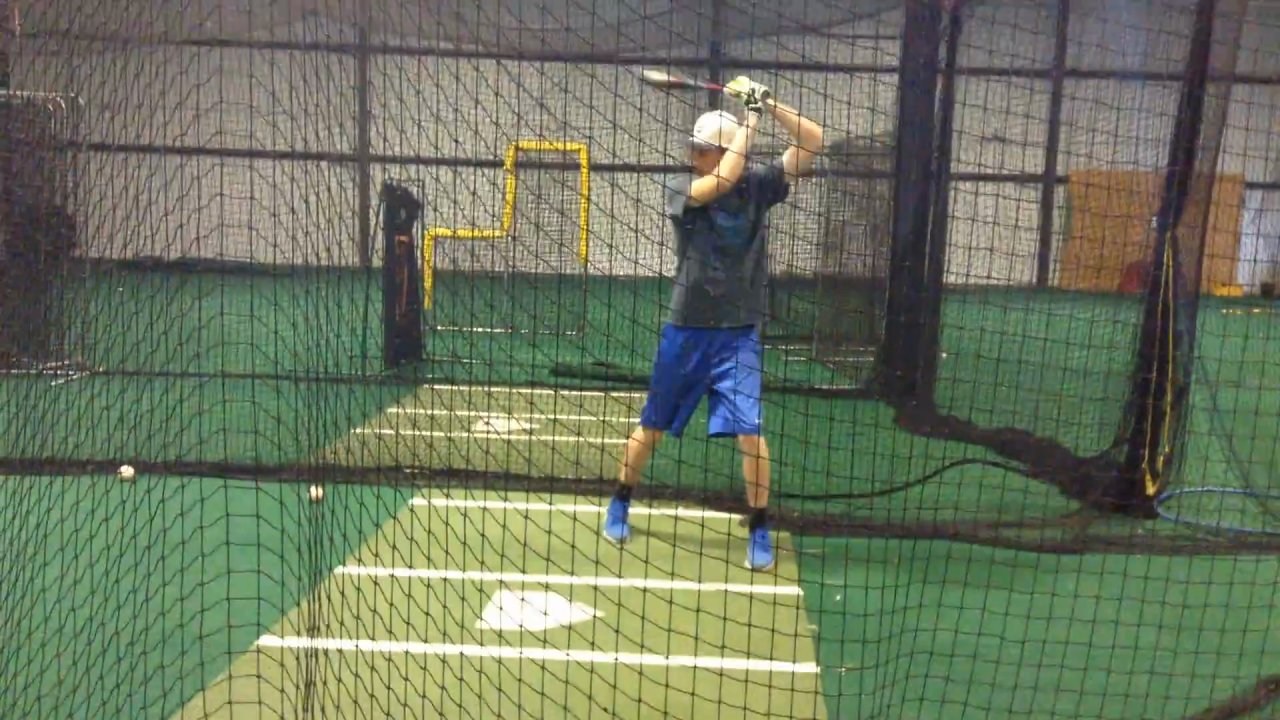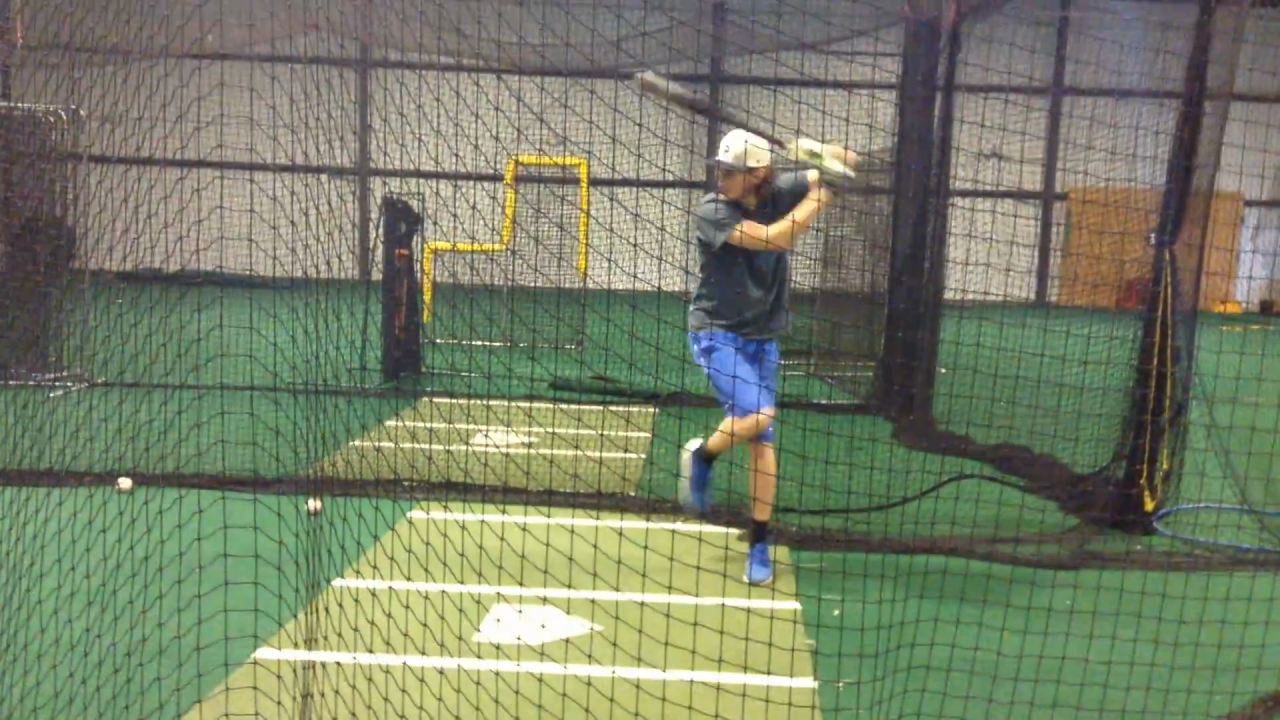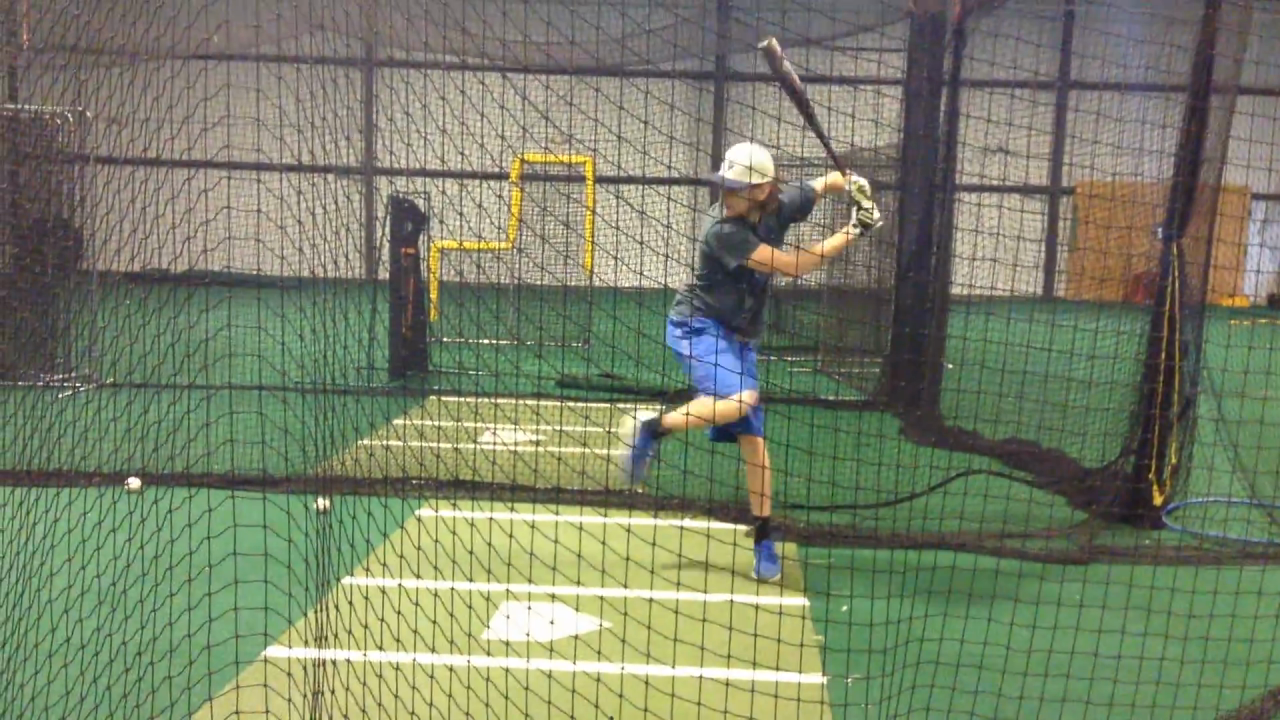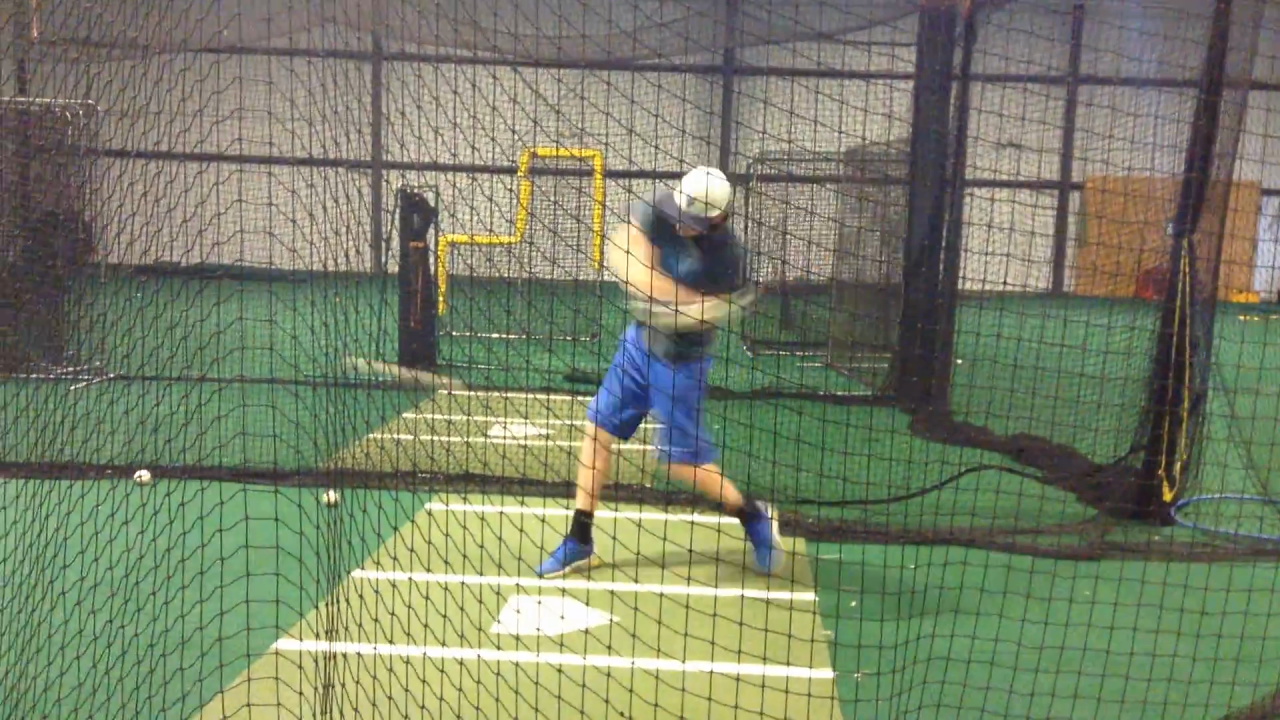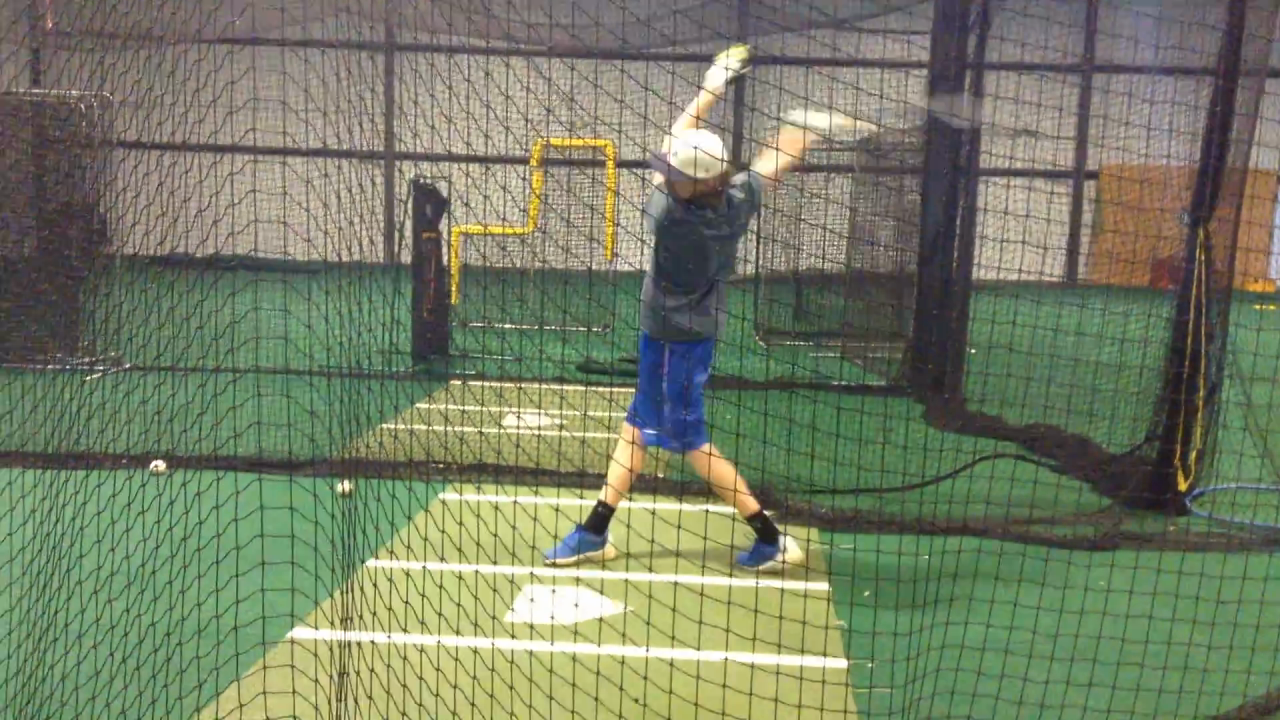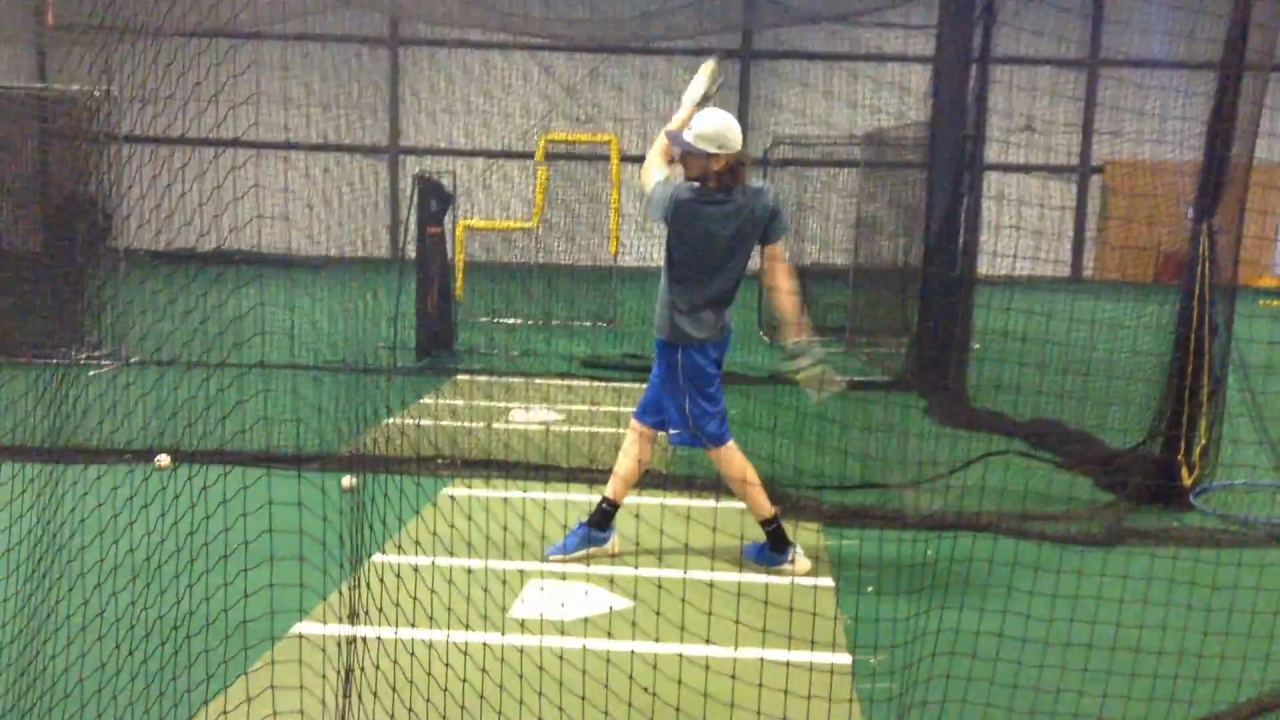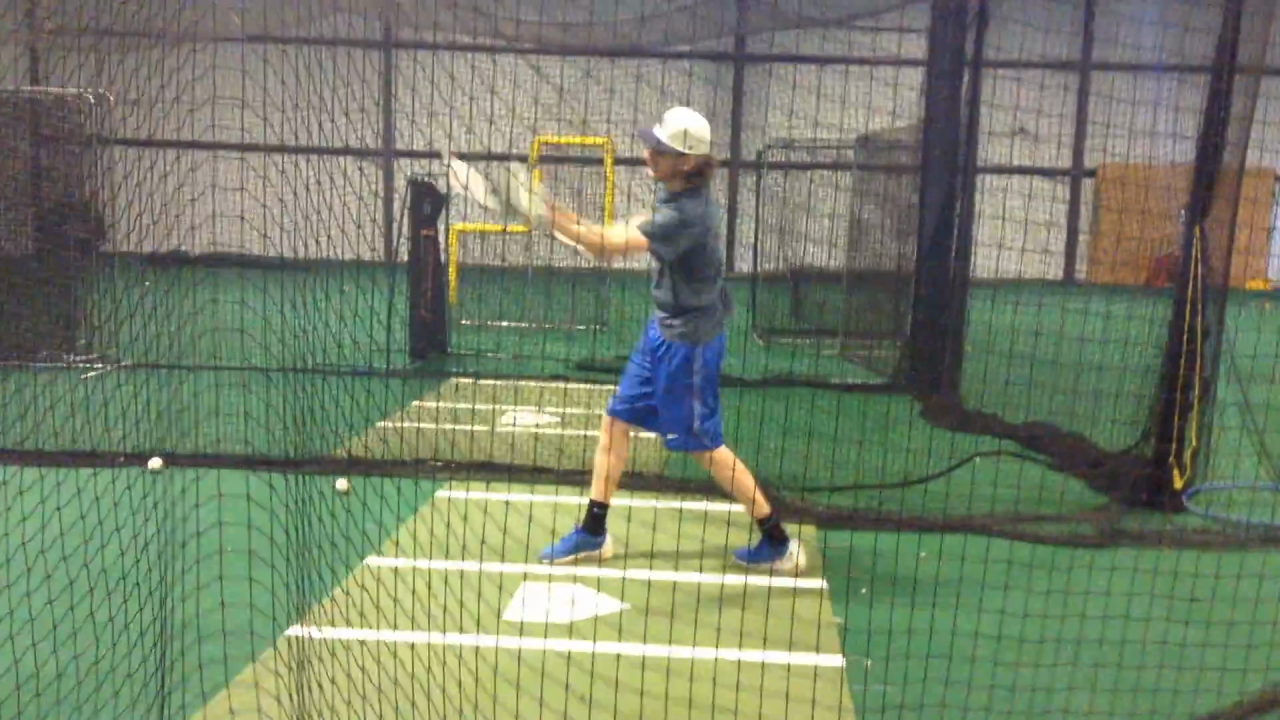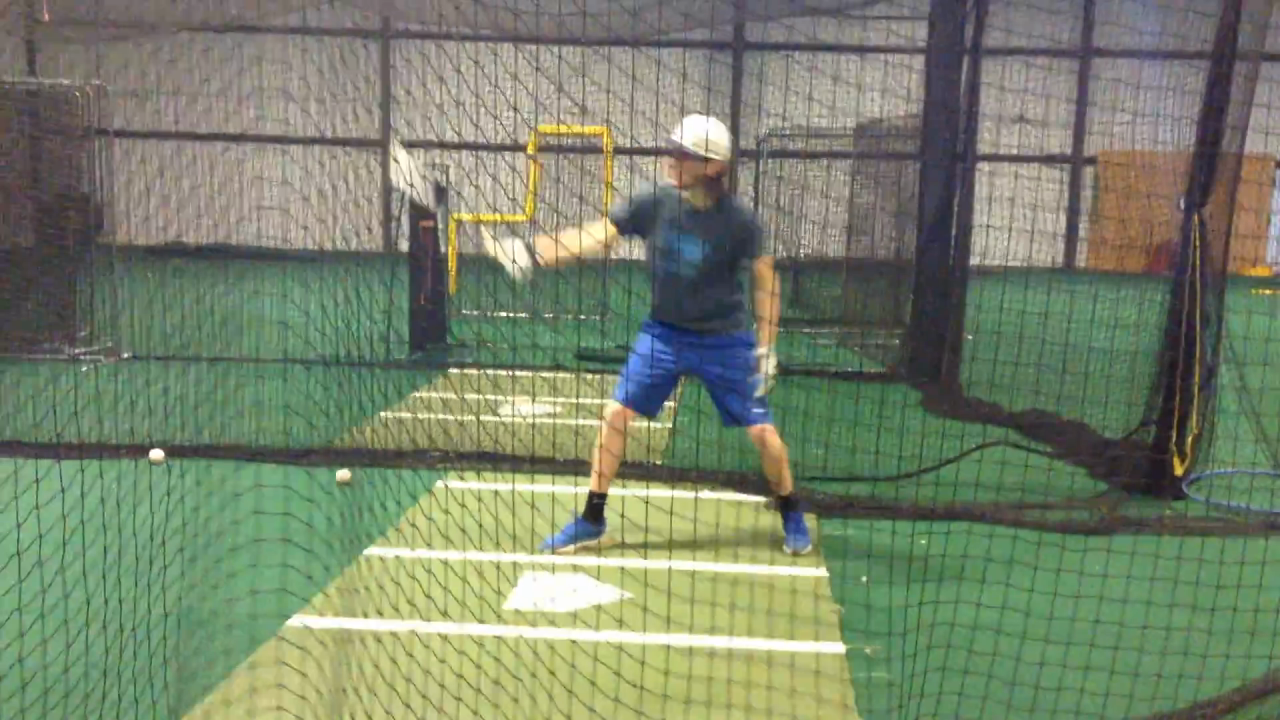
dt=0.4s
person 1, frame 1
left shoulder: (759, 184)
right shoulder: (680, 190)
left elbow: (812, 141)
right elbow: (724, 182)
left wrist: (765, 102)
right wrist: (750, 115)
left hip: (739, 334)
right hip: (687, 331)
left knee: (751, 433)
right knee: (653, 426)
left ankle: (759, 530)
right ankle: (620, 501)
person 1, frame 2
left shoulder: (779, 193)
right shoulder: (711, 211)
left elbow: (846, 160)
right elbow: (775, 239)
left wrist: (825, 155)
right wrist: (821, 192)
left hip: (761, 338)
right hip: (716, 334)
left knee: (763, 443)
right knee: (757, 414)
left ankle: (759, 544)
right ankle: (702, 455)
person 1, frame 3
left shoulder: (781, 204)
right shoulder: (721, 230)
left elbow: (834, 182)
right elbow: (797, 266)
left wrist: (855, 186)
right wrist: (851, 231)
left hip: (738, 336)
right hip: (697, 327)
left knee: (752, 439)
right knee: (740, 401)
left ankle: (763, 540)
right ankle: (649, 428)
person 1, frame 4
left shoulder: (728, 257)
right shoulder: (658, 209)
left elbow: (708, 313)
right elbow: (629, 255)
right wrist: (671, 298)
left hip: (682, 360)
right hip: (641, 340)
left knee: (682, 462)
right knee: (598, 432)
left ankle: (754, 519)
right ankle: (579, 540)
person 1, frame 5
left shoulder: (669, 215)
right shoulder: (742, 196)
left elbow: (679, 134)
right elbow: (778, 159)
left wrist: (713, 84)
right wrist: (808, 123)
left hip: (675, 340)
right hip: (697, 332)
left knee: (690, 445)
right knee: (640, 430)
left ankle: (770, 538)
right ankle: (594, 533)
person 1, frame 6
left shoulder: (684, 203)
right shoulder: (764, 201)
left elbow: (652, 169)
right elbow: (779, 276)
left wrist: (685, 109)
right wrist: (799, 338)
left hip: (687, 337)
right hip: (704, 332)
left knee: (714, 440)
right knee: (646, 424)
left ankle: (782, 544)
right ankle: (599, 529)
person 1, frame 7
left shoulder: (687, 213)
right shoulder: (675, 192)
left elbow: (612, 246)
right elbow: (645, 225)
left wrist: (564, 222)
right wrist: (570, 221)
left hip: (691, 339)
right hip: (664, 330)
left knee: (703, 446)
right knee: (615, 421)
left ankle: (778, 540)
right ankle: (593, 532)
person 1, frame 8
left shoulder: (738, 219)
right shoulder: (652, 202)
left elbow: (764, 282)
right elbow: (596, 237)
left wrist: (767, 347)
right wrist: (534, 250)
left hip: (724, 337)
right hip: (665, 332)
left knee: (761, 430)
right knee: (616, 415)
left ankle: (790, 514)
right ankle: (591, 521)
